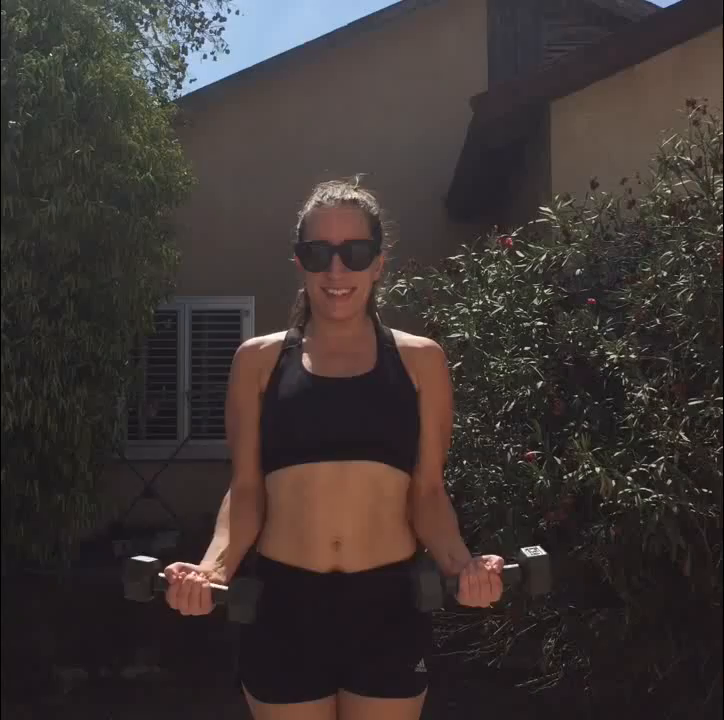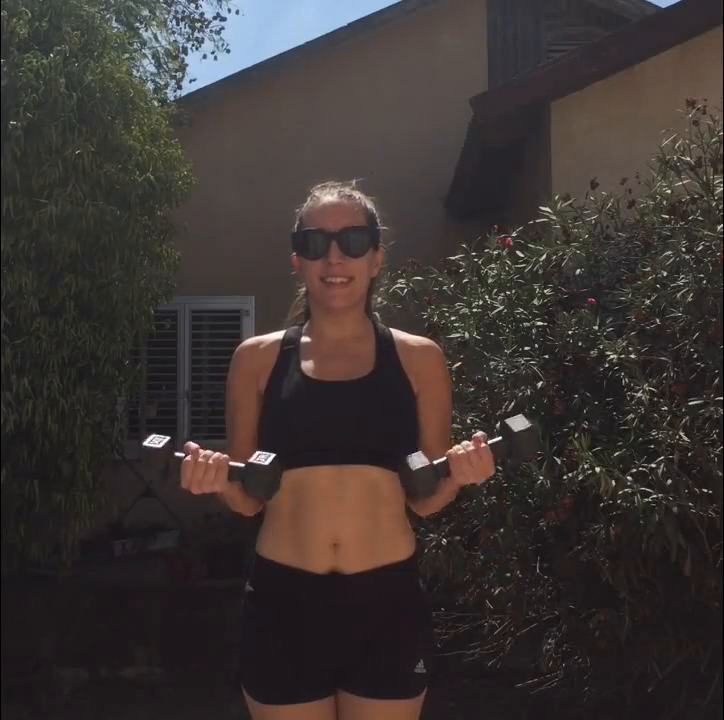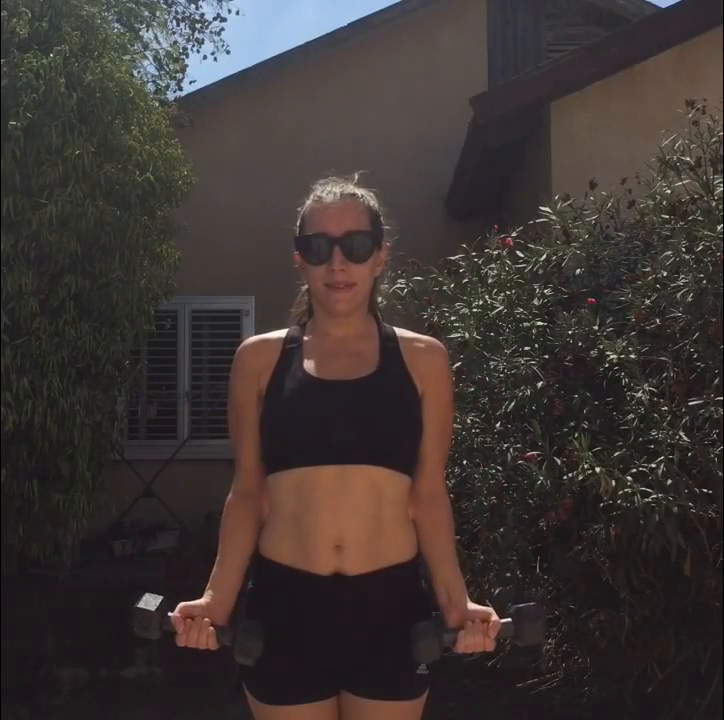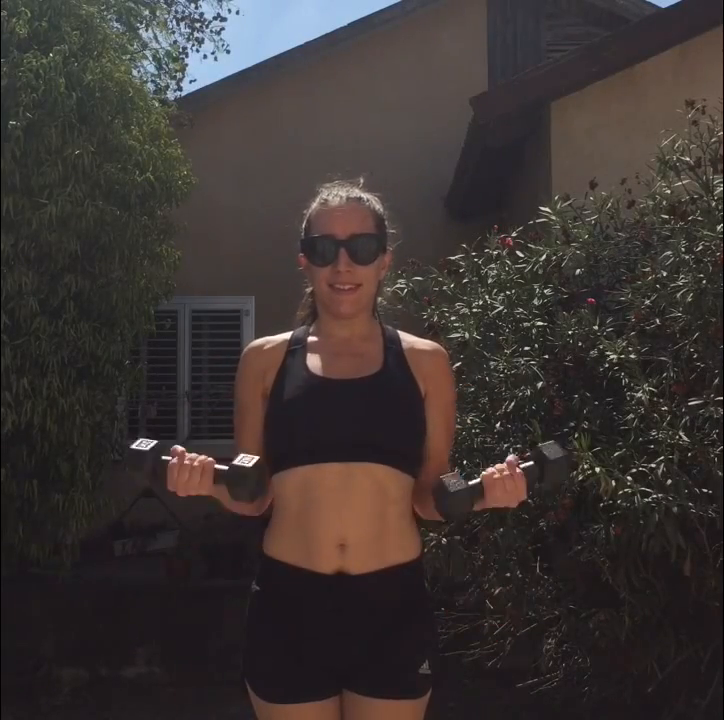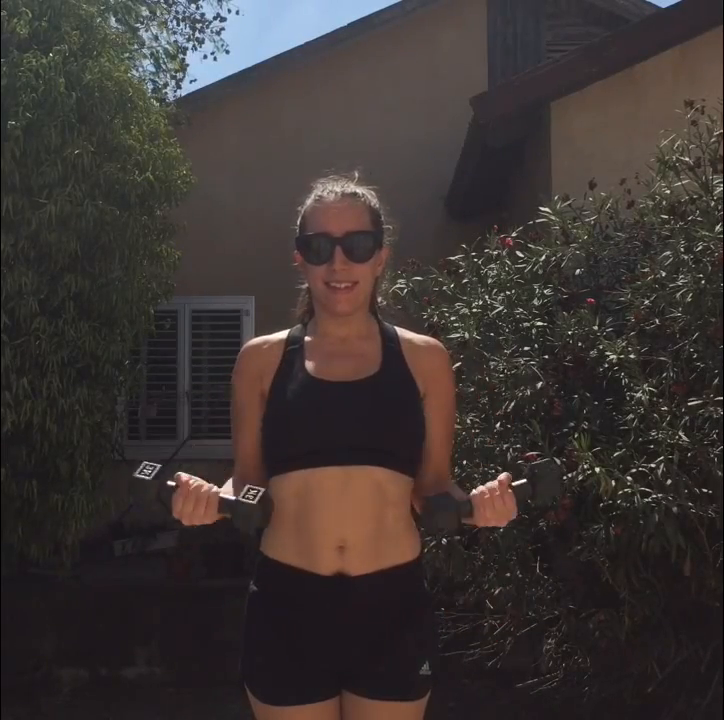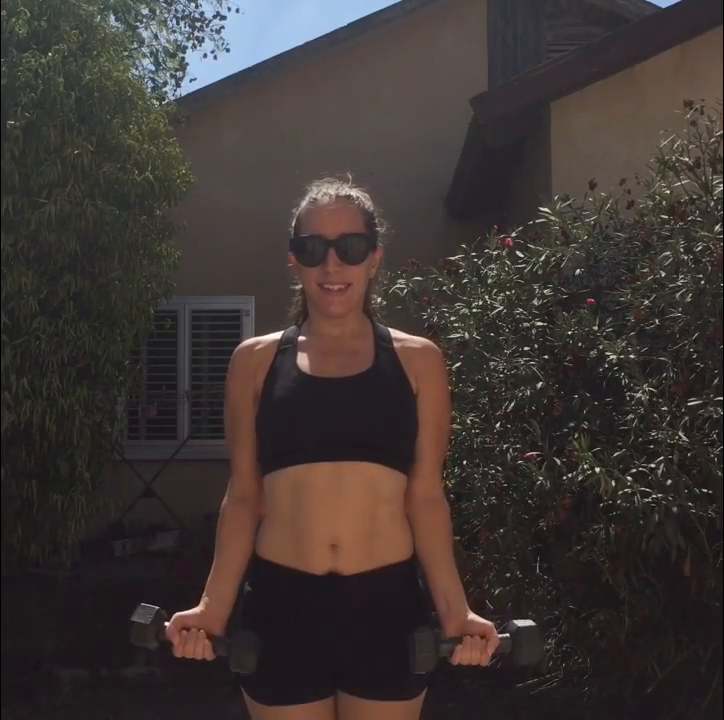
dt=0.7s
person 1, frame 1
left shoulder: (420, 360)
right shoulder: (259, 360)
left elbow: (427, 494)
right elbow: (247, 492)
left wrist: (462, 563)
right wrist: (214, 565)
left hip: (388, 603)
right hip: (285, 602)
person 1, frame 2
left shoulder: (417, 358)
right shoulder: (258, 358)
left elbow: (423, 499)
right elbow: (249, 499)
left wrist: (456, 472)
right wrist: (219, 475)
left hip: (388, 602)
right hip: (284, 602)
person 1, frame 3
left shoulder: (423, 359)
right shoulder: (260, 358)
left elbow: (429, 493)
right elbow: (248, 490)
left wrist: (456, 599)
right wrist: (218, 595)
left hip: (390, 604)
right hip: (286, 602)
person 1, frame 4
left shoulder: (424, 361)
right shoulder: (266, 359)
left elbow: (432, 492)
left wrist: (480, 492)
right wrist: (211, 482)
left hip: (393, 605)
right hip: (289, 603)
person 1, frame 5
left shoulder: (424, 359)
right shoulder: (262, 359)
left elbow: (432, 488)
right elbow: (249, 486)
left wrist: (475, 505)
right wrist: (214, 503)
left hip: (392, 605)
right hip: (288, 604)
person 1, frame 6
left shoulder: (417, 360)
right shoulder: (256, 360)
left elbow: (426, 496)
right elbow: (244, 494)
left wrist: (454, 606)
right wrist: (214, 604)
left hip: (387, 605)
right hip: (283, 605)
